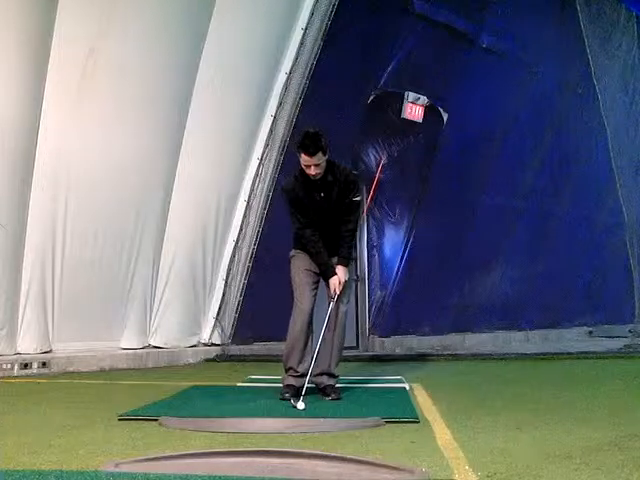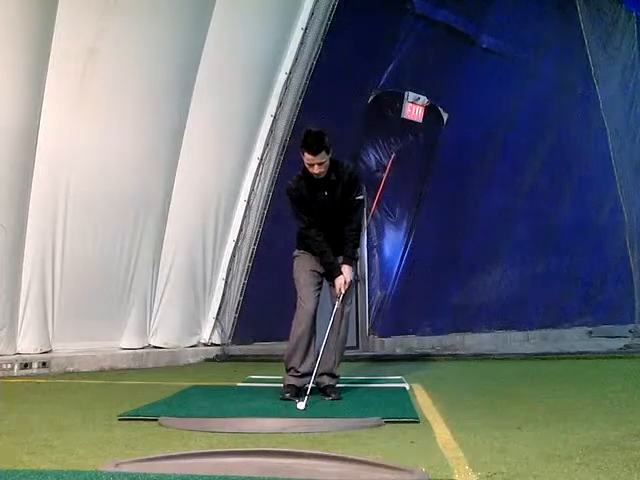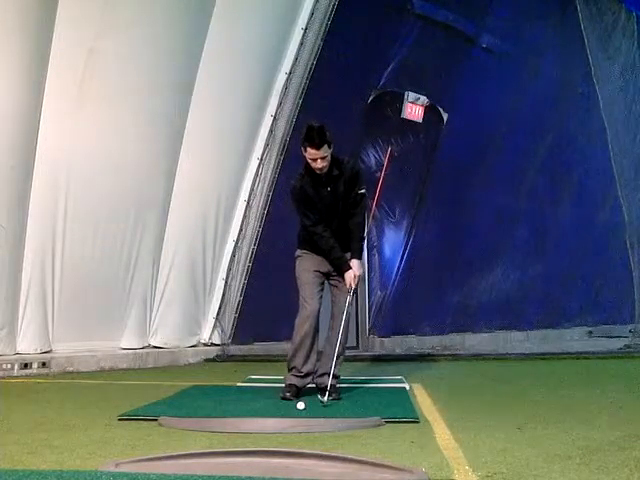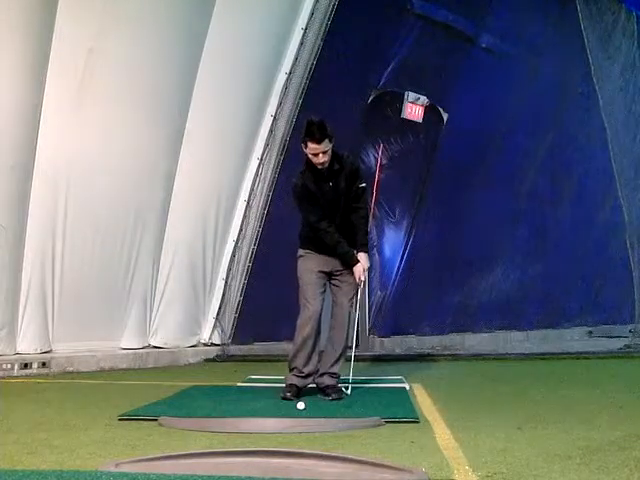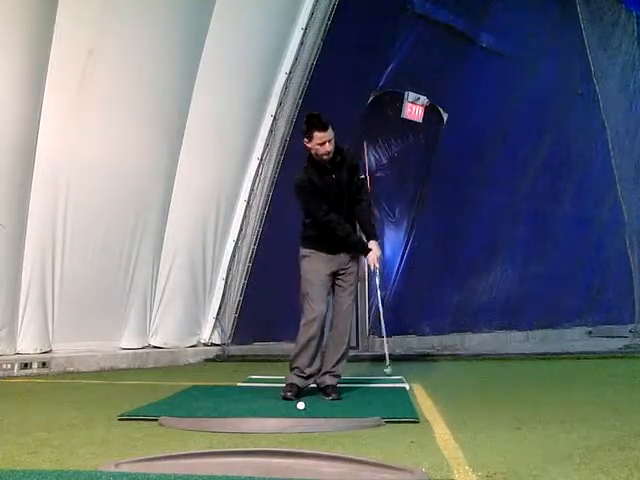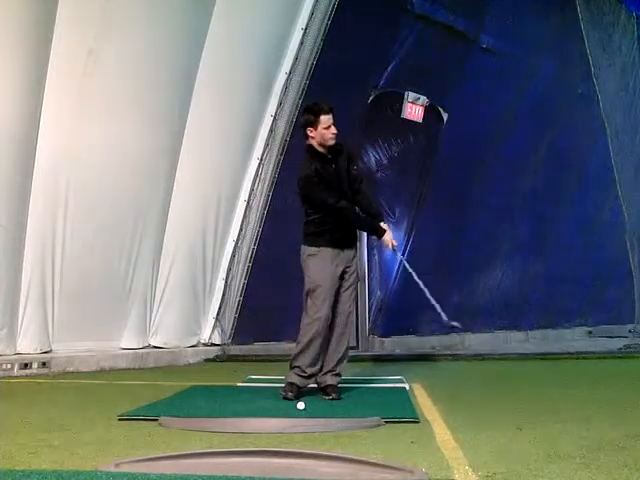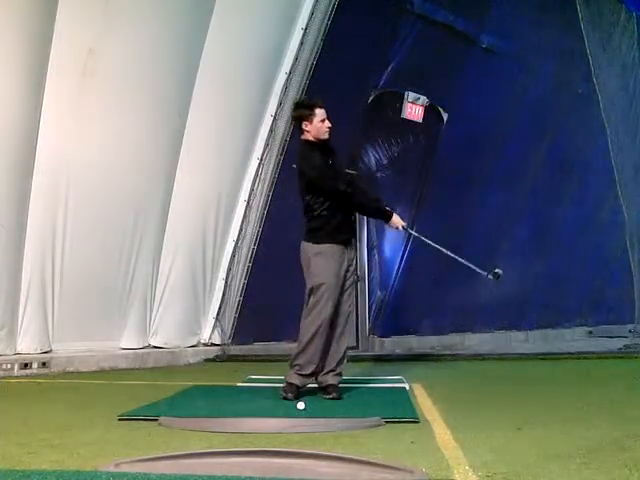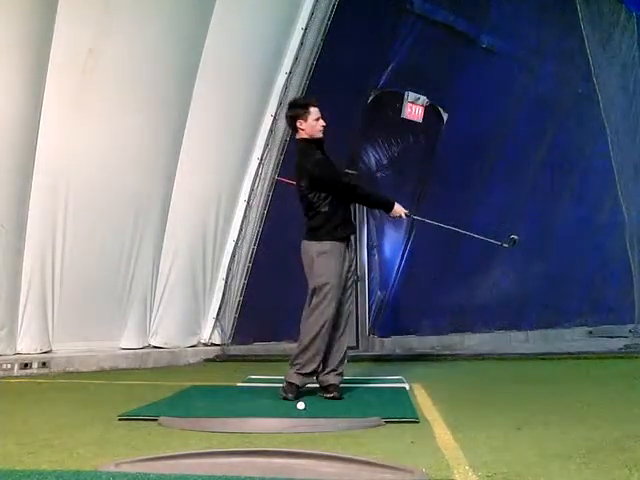
dt=0.4s
person 1, frame 1
left shoulder: (346, 179)
right shoulder: (293, 188)
left elbow: (349, 224)
right elbow: (307, 233)
left wrist: (342, 264)
right wrist: (328, 271)
left hip: (339, 254)
right hip: (306, 254)
left knee: (338, 311)
right knee: (302, 309)
left ankle: (325, 377)
right ankle: (293, 378)
person 1, frame 2
left shoulder: (349, 177)
right shoulder: (296, 187)
left elbow: (353, 223)
right elbow: (311, 232)
left wrist: (347, 263)
right wrist: (333, 272)
left hip: (342, 254)
right hip: (309, 254)
left knee: (342, 312)
right knee: (306, 310)
left ankle: (326, 377)
right ankle: (294, 378)
person 1, frame 3
left shoulder: (350, 172)
right shoulder: (300, 186)
left elbow: (356, 216)
right elbow: (317, 230)
left wrist: (355, 258)
right wrist: (343, 267)
left hip: (345, 253)
right hip: (311, 254)
left knee: (341, 314)
right knee: (309, 311)
left ankle: (327, 377)
right ankle: (296, 378)
person 1, frame 4
left shoulder: (350, 168)
right shoulder: (302, 184)
left elbow: (359, 210)
right elbow: (321, 226)
left wrist: (361, 251)
right wrist: (351, 261)
left hip: (348, 254)
right hip: (313, 254)
left knee: (342, 315)
right knee: (311, 313)
left ankle: (328, 378)
right ankle: (297, 378)
person 1, frame 5
left shoulder: (349, 162)
right shoulder: (305, 180)
left elbow: (361, 203)
right elbow: (329, 220)
left wrist: (372, 240)
right wrist: (364, 249)
left hip: (348, 253)
right hip: (317, 253)
left knee: (344, 315)
right knee: (315, 314)
left ankle: (328, 378)
right ankle: (297, 377)
person 1, frame 6
left shoulder: (343, 155)
right shoulder: (309, 172)
left elbow: (359, 192)
right elbow: (340, 209)
left wrist: (380, 221)
right wrist: (378, 232)
left hip: (348, 248)
right hip: (320, 250)
left knee: (344, 315)
right knee: (318, 314)
left ankle: (329, 378)
right ankle: (297, 377)
person 1, frame 7
left shoulder: (327, 152)
right shoulder: (310, 162)
left elbow: (352, 187)
right elbow: (346, 195)
left wrist: (382, 207)
right wrist: (387, 215)
left hip: (345, 243)
right hip: (322, 247)
left knee: (342, 314)
right knee: (319, 313)
left ankle: (329, 377)
right ankle: (297, 377)
person 1, frame 8
left shoulder: (315, 154)
right shoulder: (310, 160)
left elbow: (343, 188)
right elbow: (348, 187)
left wrist: (383, 204)
right wrist: (388, 205)
left hip: (340, 242)
right hip: (323, 245)
left knee: (341, 312)
right knee: (322, 312)
left ankle: (329, 377)
right ankle: (297, 376)
